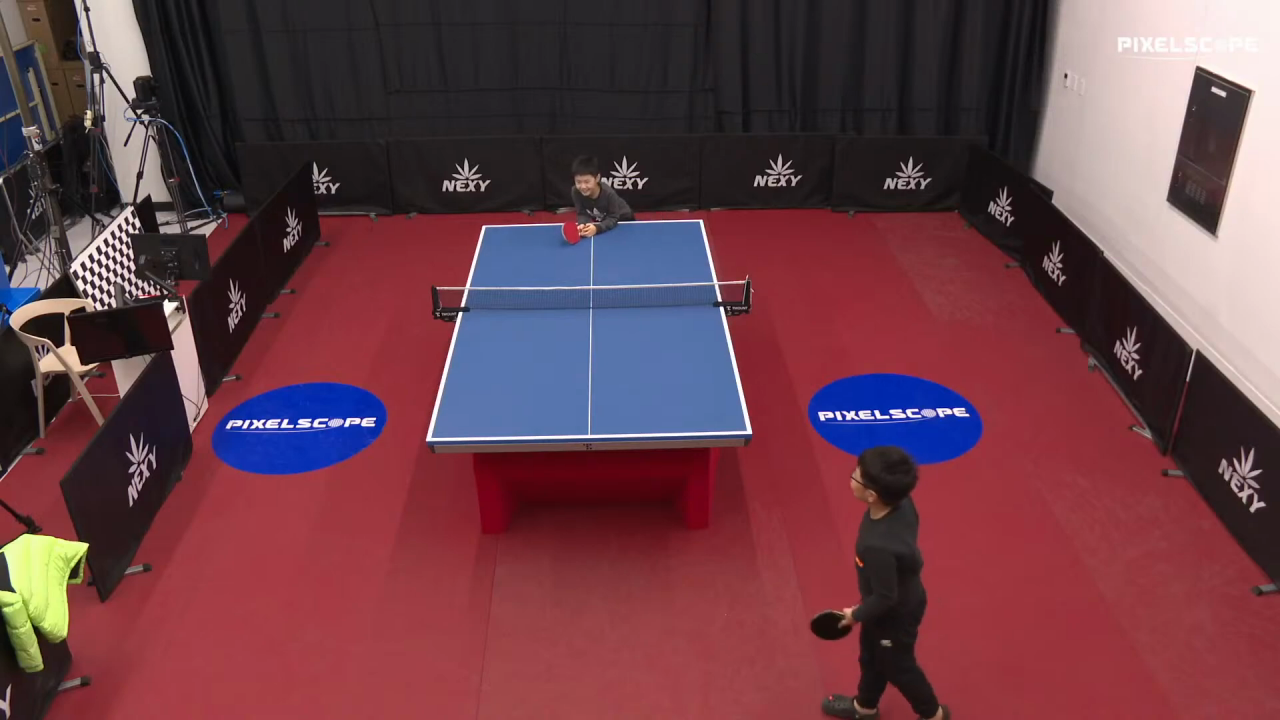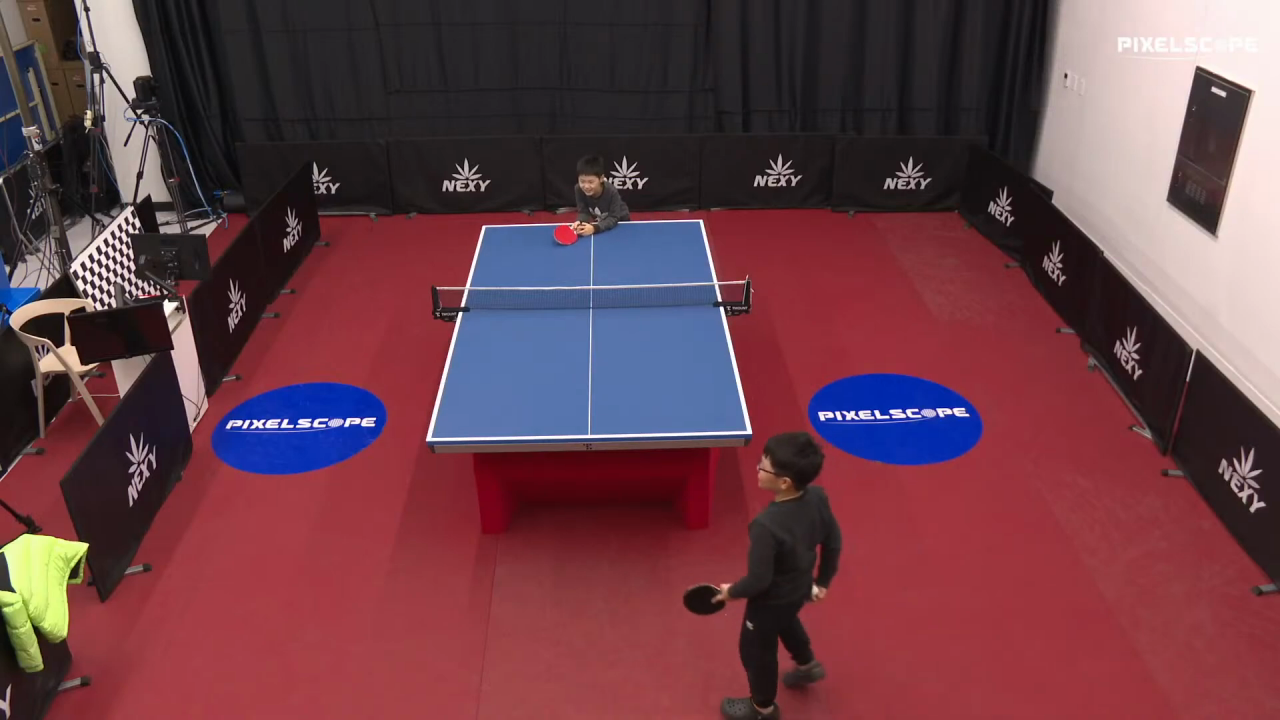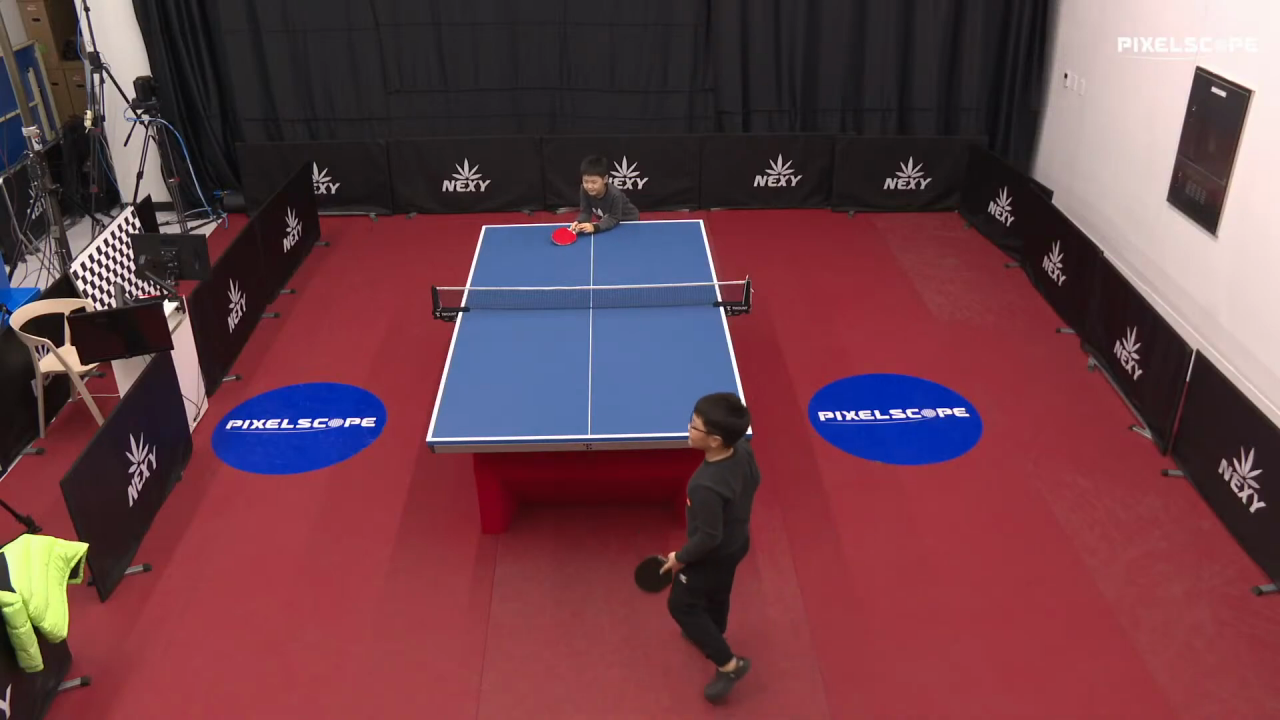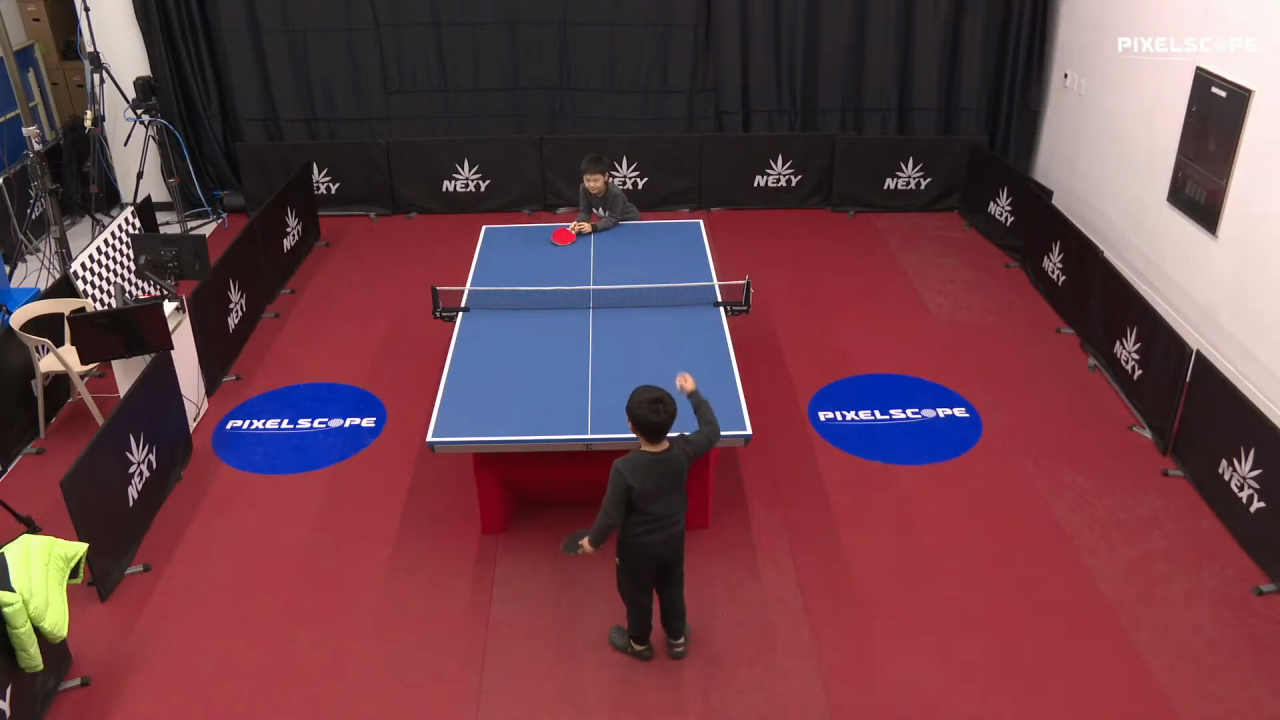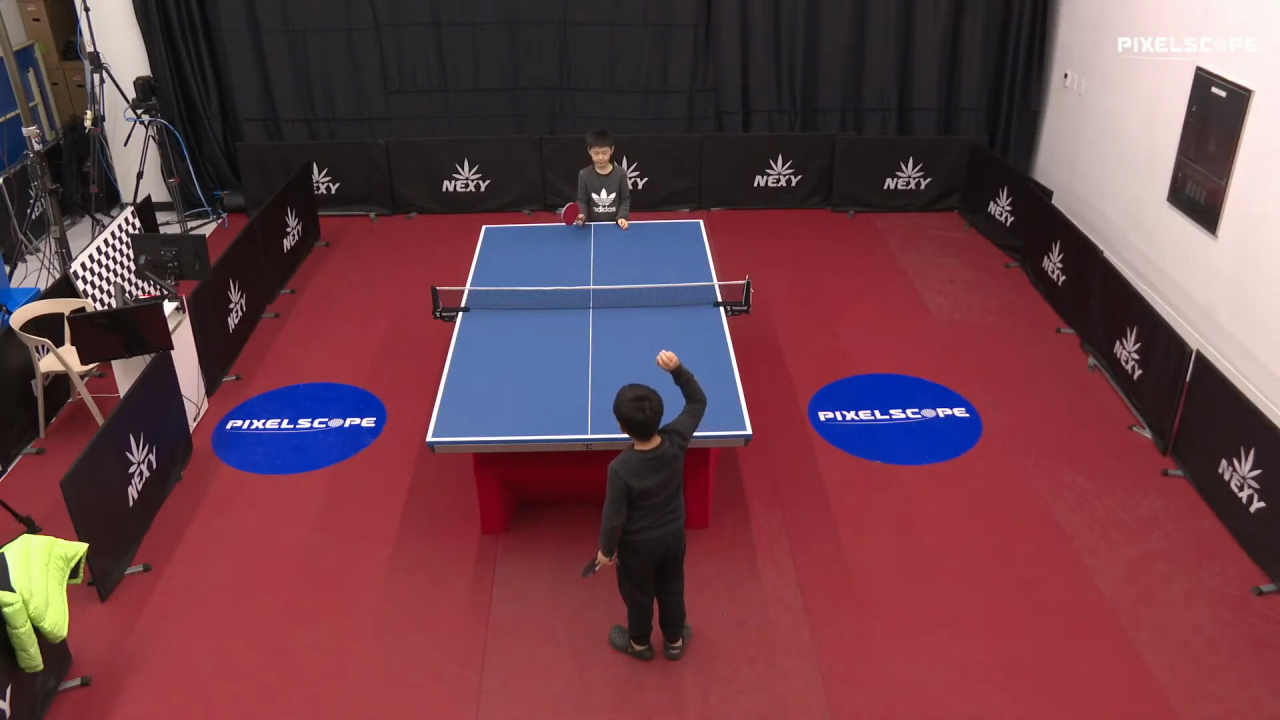
dt=0.7s
person 1, frame 1
left shoulder: (879, 545)
right shoulder: (901, 504)
left elbow: (885, 597)
right elbow: (913, 527)
left wrist: (857, 615)
left hip: (896, 613)
right hip: (884, 594)
left knee: (898, 668)
right knee: (871, 656)
person 1, frame 2
left shoulder: (766, 526)
right shoulder: (817, 497)
left elbow: (758, 580)
right elbow: (833, 540)
left wrist: (732, 592)
right wrist: (822, 580)
left hip: (772, 599)
right hip: (801, 587)
left knee: (755, 650)
right knee: (787, 625)
right ankle: (807, 665)
person 1, frame 3
left shoulder: (707, 485)
right shoulder: (743, 451)
left elbow: (708, 538)
right elbow: (753, 483)
left wrist: (680, 558)
left hip: (711, 555)
right hip: (737, 544)
left knee: (682, 605)
right knee: (717, 595)
left ankle: (728, 664)
right ankle: (711, 638)
person 1, frame 4
left shoulder: (624, 469)
right shoulder: (684, 451)
left elbow: (611, 515)
right elbow: (712, 430)
left wrist: (593, 541)
right wrist: (693, 394)
left hip: (637, 547)
right hip: (673, 539)
left knee: (637, 595)
right knee: (672, 588)
left ankle: (639, 643)
right ankle: (677, 639)
person 1, frame 5
left shoulder: (620, 468)
right shoulder: (676, 442)
left elbow: (614, 517)
right elbow: (698, 402)
left wrist: (606, 549)
right wrist: (677, 369)
left hip: (638, 544)
right hip: (674, 535)
left knee: (638, 595)
right knee: (672, 589)
left ankle: (639, 643)
right ankle: (674, 640)
